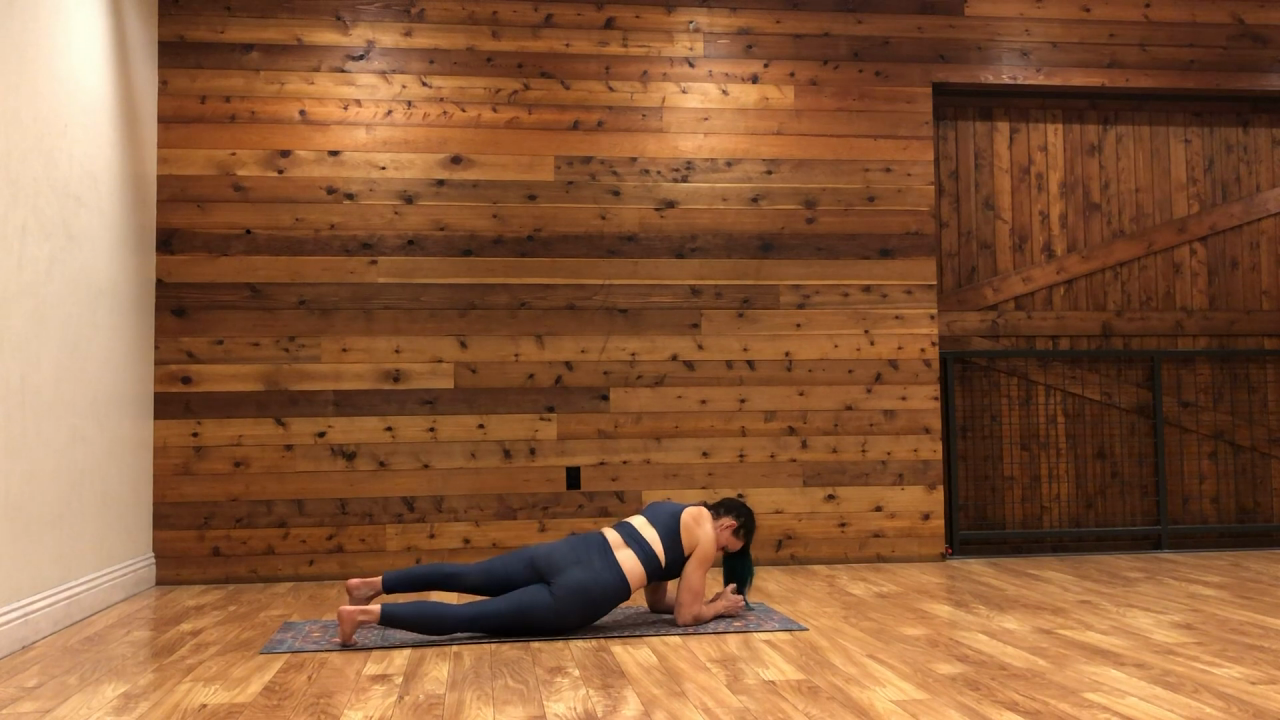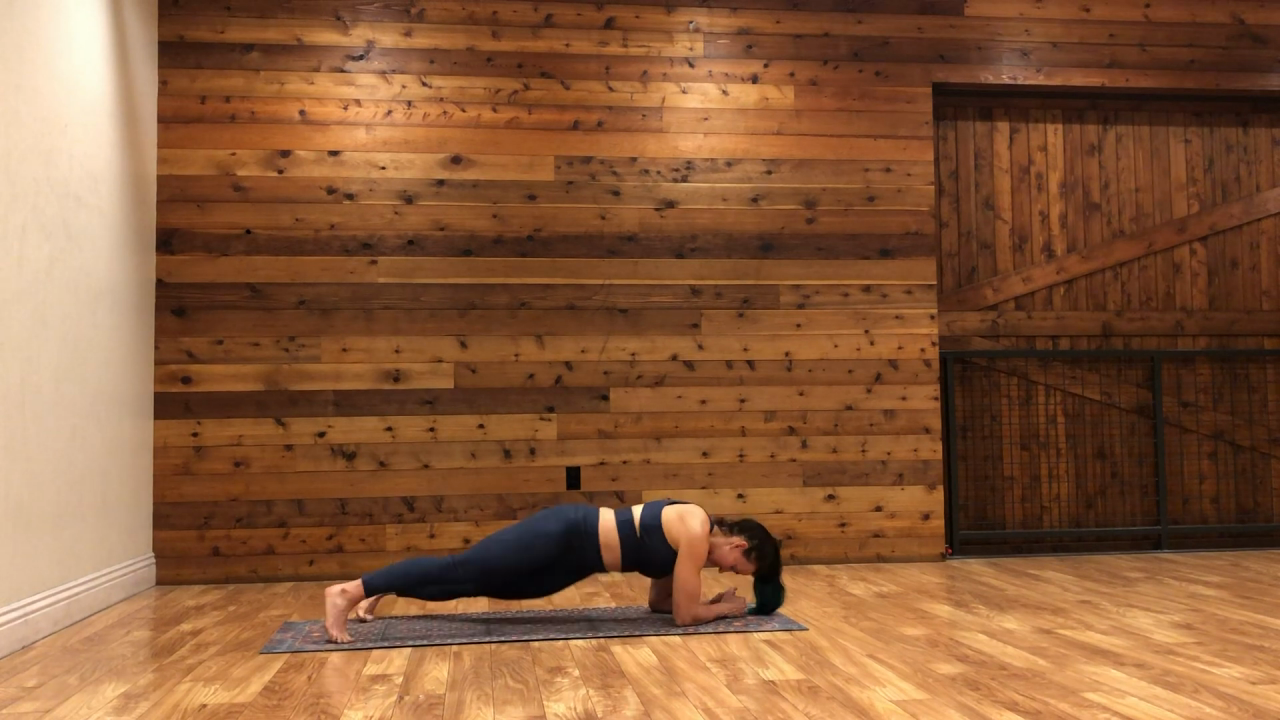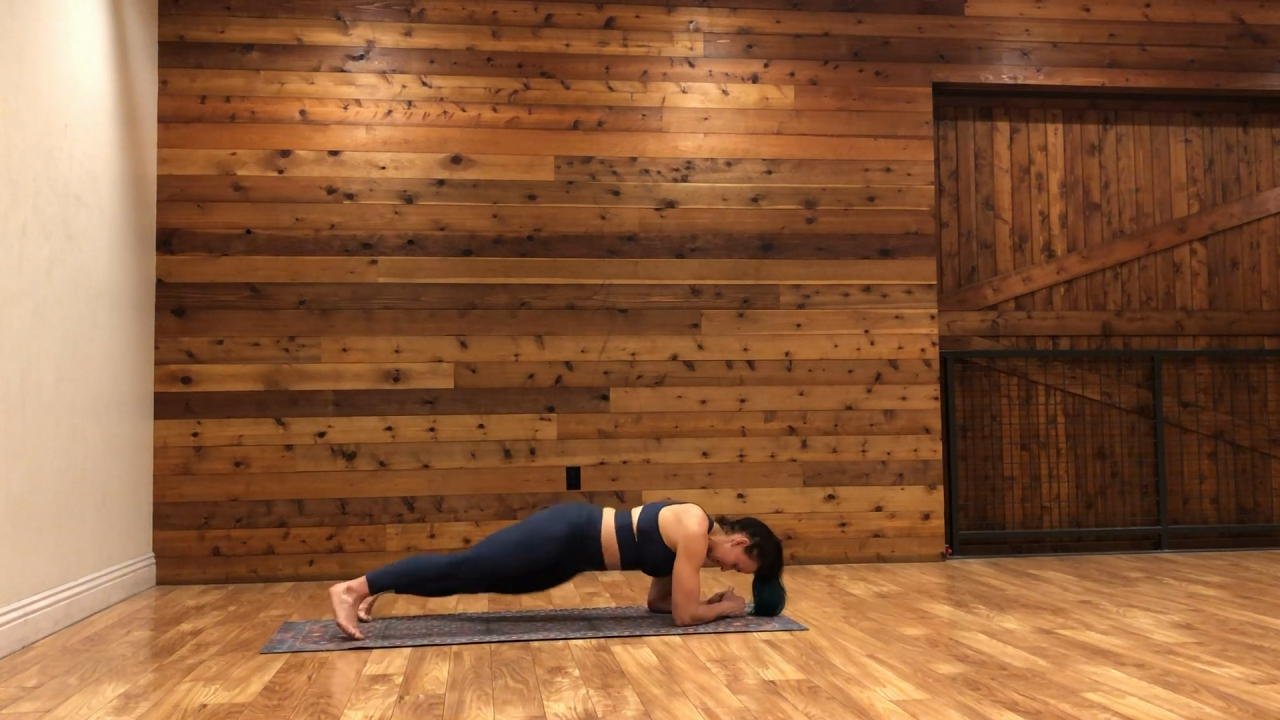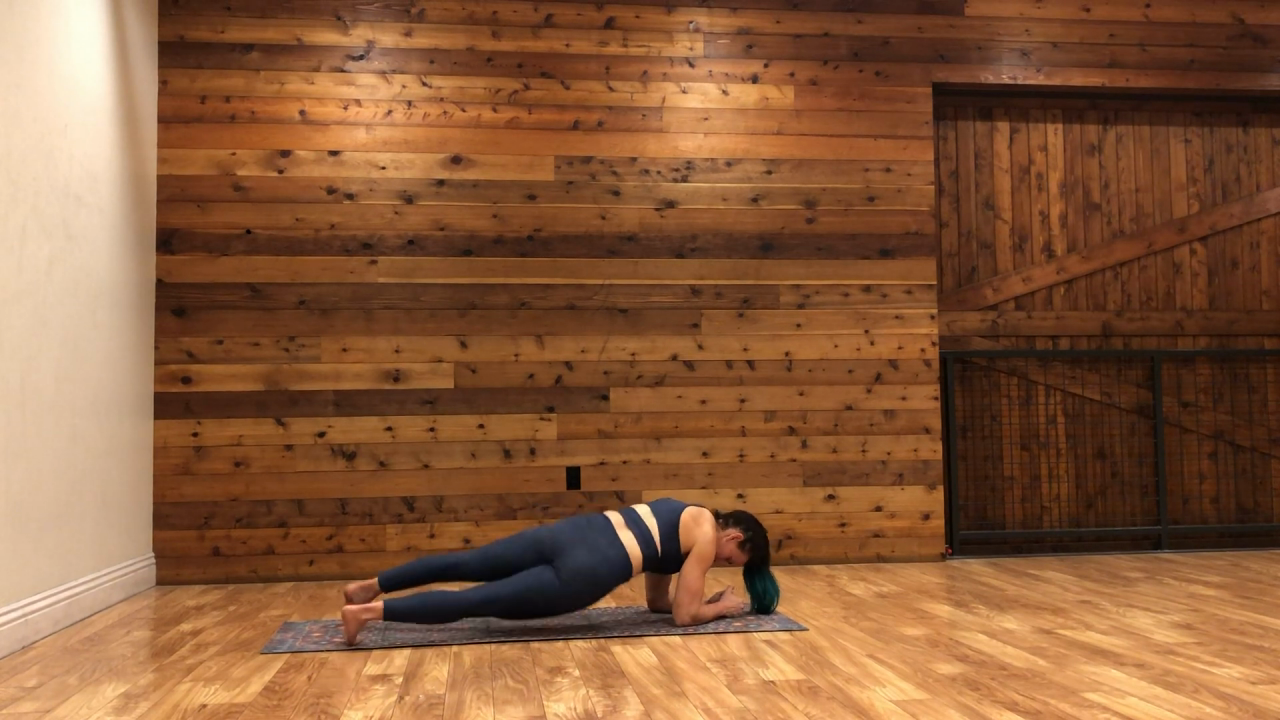
dt=0.5s
person 1, frame 1
left shoulder: (672, 513)
right shoulder: (704, 531)
left elbow: (656, 598)
right elbow: (685, 615)
left wrist: (704, 600)
right wrist: (720, 607)
left hip: (566, 552)
right hip: (582, 591)
left knee: (466, 577)
right knee: (467, 617)
left ankle: (369, 584)
right ankle: (365, 614)
person 1, frame 2
left shoulder: (690, 536)
right shoulder: (695, 532)
left elbow: (660, 601)
right elbow: (685, 615)
left wrist: (712, 601)
right wrist: (724, 608)
left hip: (574, 556)
right hip: (565, 533)
left knee: (475, 585)
right knee: (458, 570)
left ankle: (379, 589)
right ankle: (348, 592)
person 1, frame 3
left shoulder: (692, 535)
right shoulder: (694, 533)
left elbow: (659, 601)
right elbow: (684, 614)
left wrist: (711, 601)
right wrist: (725, 607)
left hip: (574, 550)
right hip: (567, 535)
left knee: (476, 579)
right knee: (460, 568)
left ankle: (373, 586)
right ankle: (351, 590)
person 1, frame 4
left shoulder: (679, 514)
right shoulder: (706, 535)
left elbow: (657, 599)
right elbow: (684, 615)
left wrist: (705, 599)
right wrist: (723, 607)
left hip: (570, 531)
right hip: (586, 570)
left knee: (463, 564)
right knee: (475, 601)
left ankle: (366, 587)
right ankle: (368, 612)
